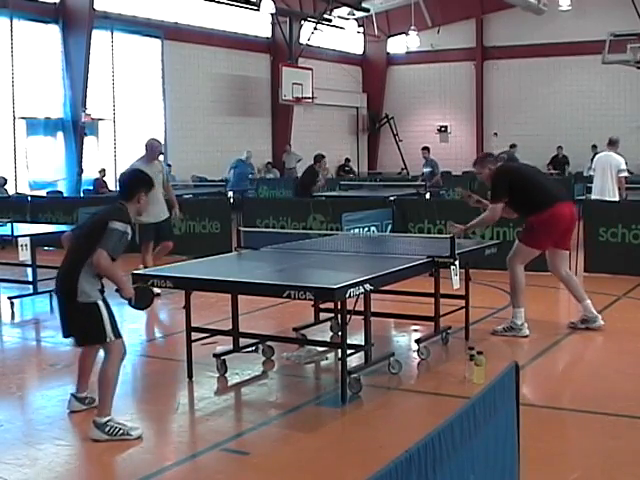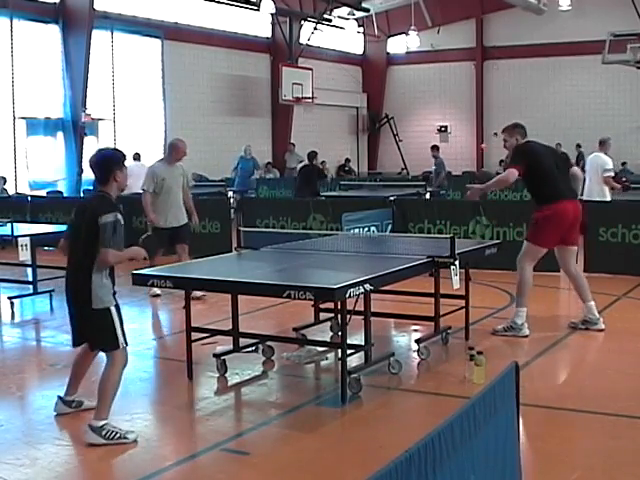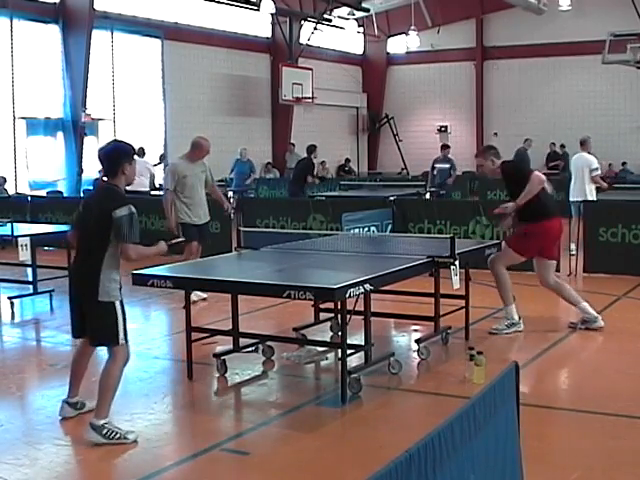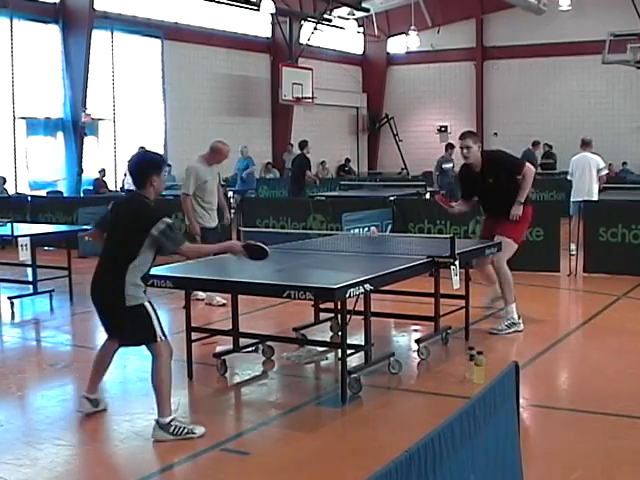
dt=0.4s
person 1, frame 1
left shoulder: (104, 215)
right shoulder: (121, 222)
left elbow: (68, 240)
right elbow: (100, 261)
right wrist: (123, 284)
left hip: (67, 285)
right hip: (84, 289)
left knee: (92, 342)
right knee: (115, 349)
left ankle: (80, 396)
right ankle: (103, 421)
person 1, frame 2
left shoulder: (85, 205)
right shoulder: (110, 211)
left elbow: (64, 244)
right elbow: (108, 257)
right wrist: (132, 253)
left hip: (76, 288)
right hip: (97, 294)
left knee: (90, 347)
right knee: (117, 356)
left ankle: (68, 399)
right ankle: (99, 426)
person 1, frame 3
left shoulder: (92, 198)
right shoulder: (122, 205)
left elbow: (74, 237)
right elbow: (130, 252)
right wrist: (157, 249)
left hip: (80, 281)
right hip: (102, 288)
left knee: (88, 341)
right knee: (119, 352)
left ankle: (72, 401)
right ankle: (99, 424)
person 1, frame 4
left shoulder: (118, 204)
right shoulder: (154, 218)
left elbow: (96, 233)
right elbow: (190, 251)
right wrist: (228, 246)
left hip: (100, 286)
right hip: (126, 292)
left knee: (114, 338)
right knee: (162, 351)
left ankle: (89, 397)
right ankle: (165, 421)
person 2, frame 1
left shoulder: (502, 175)
right shoulder: (518, 171)
left elbow: (493, 215)
right elbow: (519, 208)
left wrist: (465, 228)
right wrist: (491, 205)
left hip: (550, 215)
right hip: (567, 210)
left knee: (515, 263)
right knee: (560, 269)
left ankle: (518, 323)
right ankle: (591, 316)
person 2, frame 2
left shoulder: (522, 150)
right shoulder: (549, 150)
left elbow: (509, 177)
right elbow: (576, 174)
left wrist: (482, 189)
left hip: (552, 210)
right hip: (572, 207)
left knee: (525, 262)
right knee: (569, 266)
left ankle: (519, 323)
right ankle: (593, 317)
person 2, frame 3
left shoulder: (511, 168)
right shoulder: (508, 174)
left elbow: (540, 179)
right elbow: (546, 189)
left wrist: (515, 205)
right wrist: (513, 216)
left hip: (540, 227)
right hip: (550, 225)
left knee: (496, 263)
right knee: (548, 279)
left ankle: (513, 319)
right ankle: (590, 315)
person 2, frame 4
left shoulder: (497, 158)
right shoulder: (464, 172)
left elbow: (529, 170)
right elbow: (469, 202)
left wrist: (519, 202)
right wrist: (456, 207)
left hip: (516, 214)
right hip: (493, 217)
left knee: (497, 261)
right knee: (480, 262)
left ankle: (513, 318)
right ankle: (497, 290)
person 3, frame 1
left shoulder: (160, 165)
right shoulder: (136, 168)
left elbow: (167, 187)
left wrist: (175, 205)
left hip: (162, 214)
right hip: (144, 217)
left knee: (168, 245)
right knee: (147, 248)
person 3, frame 2
left shoulder: (181, 168)
right shoulder: (155, 169)
right elbow: (146, 194)
left wrist: (193, 213)
right wrist: (149, 214)
left hip: (181, 219)
right hip: (161, 222)
left knee: (184, 251)
right knee: (157, 253)
person 3, frame 3
left shoulder: (203, 165)
right shoulder: (176, 165)
left elbow: (211, 186)
right elbow: (168, 193)
left wrist: (223, 201)
right wrist: (169, 218)
left hip: (202, 217)
right hip: (185, 218)
left knee: (197, 251)
right knee: (191, 249)
person 3, frame 4
left shoulder: (215, 167)
right shoulder: (194, 168)
right elbow: (186, 197)
left wrist: (225, 208)
right wrist: (192, 224)
left hip: (212, 220)
right hip: (200, 222)
left ankle: (196, 289)
right ankle: (209, 293)
